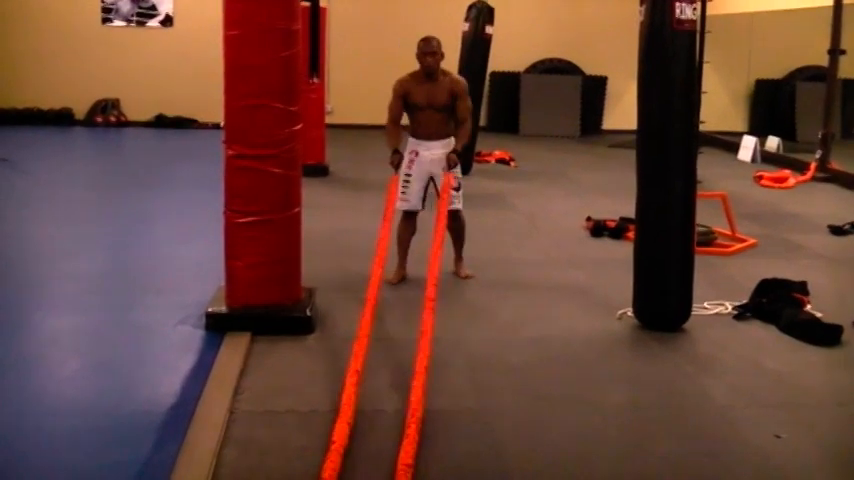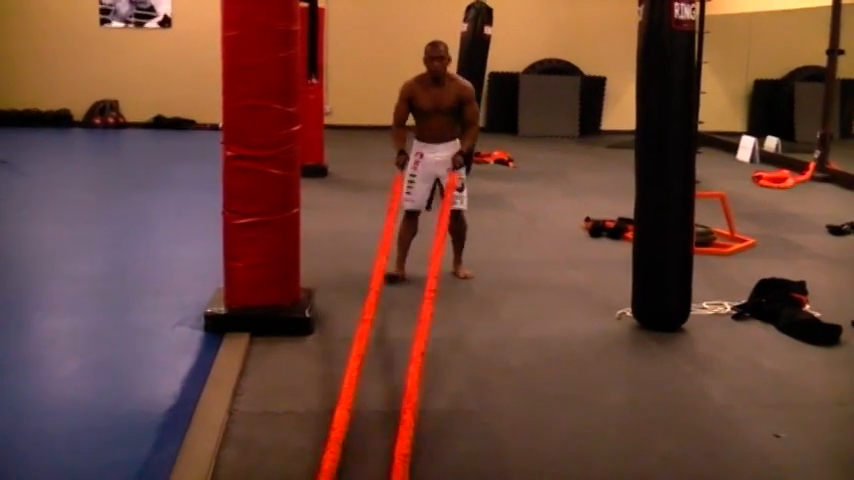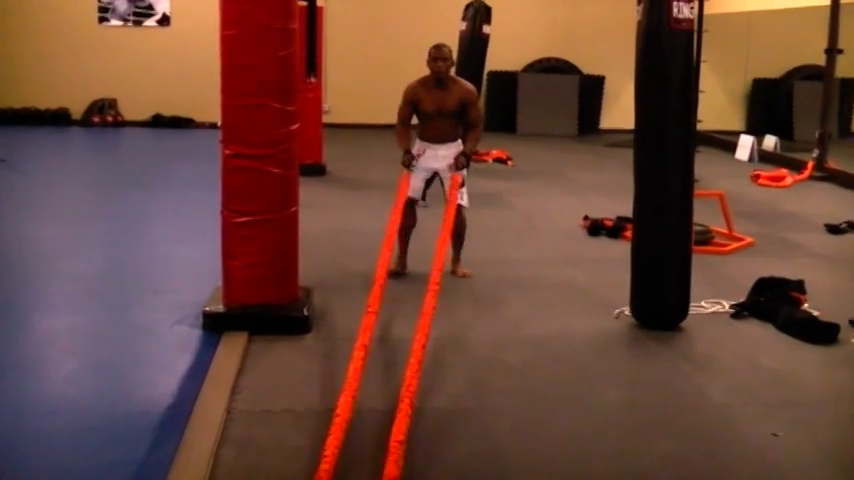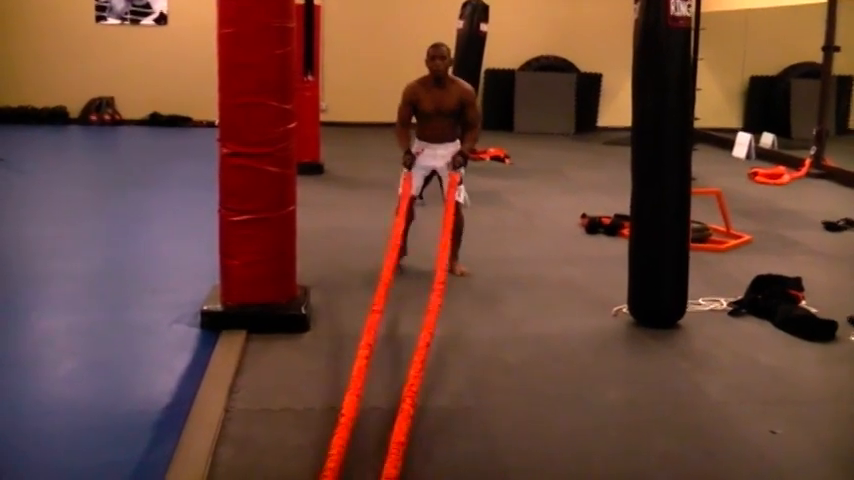
dt=0.1s
person 1, frame 1
left shoulder: (456, 84)
right shoulder: (404, 85)
left elbow: (465, 121)
right elbow: (393, 122)
left wrist: (456, 150)
right wrist: (395, 150)
left hip: (445, 148)
right hip: (416, 149)
left knee: (454, 210)
right knee: (408, 211)
left ankle: (458, 261)
right ankle: (401, 267)
person 1, frame 2
left shoulder: (463, 88)
right shoulder: (411, 88)
left elbow: (472, 125)
right elbow: (398, 124)
left wrist: (463, 152)
right wrist: (401, 151)
left hip: (451, 150)
right hip: (421, 151)
left knee: (456, 210)
right knee: (410, 211)
left ankle: (458, 262)
right ankle: (400, 266)
person 1, frame 3
left shoulder: (466, 91)
right shoulder: (414, 90)
left elbow: (476, 126)
right elbow: (403, 124)
left wrist: (466, 153)
right wrist: (406, 150)
left hip: (452, 150)
right hip: (423, 149)
left knee: (457, 207)
right knee: (408, 201)
left ankle: (456, 261)
right ankle: (401, 259)
person 1, frame 4
left shoulder: (464, 91)
right shoulder: (413, 90)
left elbow: (473, 127)
right elbow: (402, 125)
left wrist: (464, 151)
right wrist: (406, 150)
left hip: (450, 150)
right hip: (421, 148)
left knee: (455, 204)
right knee: (406, 199)
left ankle: (453, 259)
right ankle: (401, 249)
